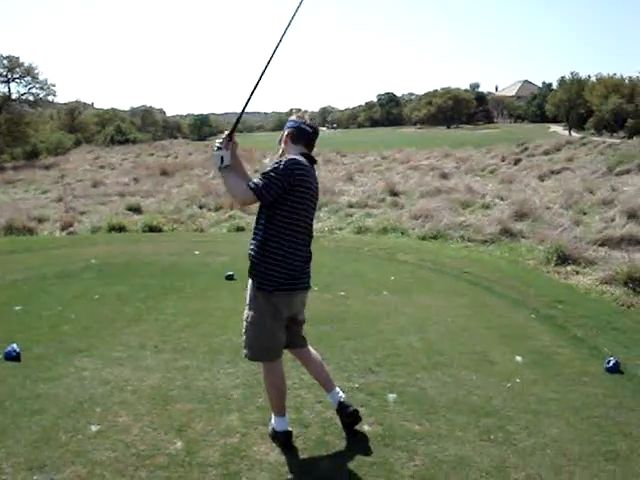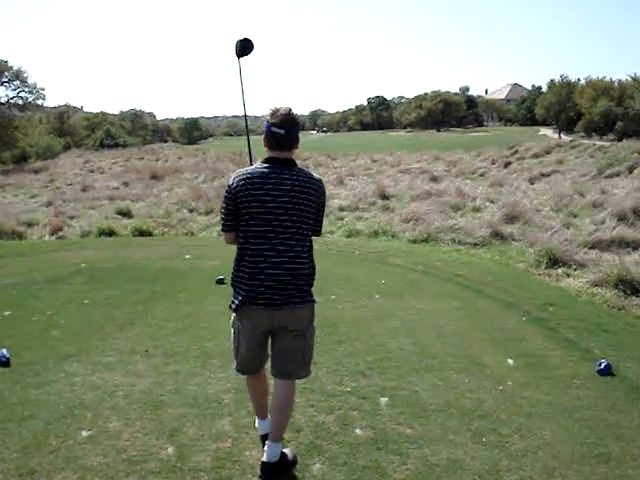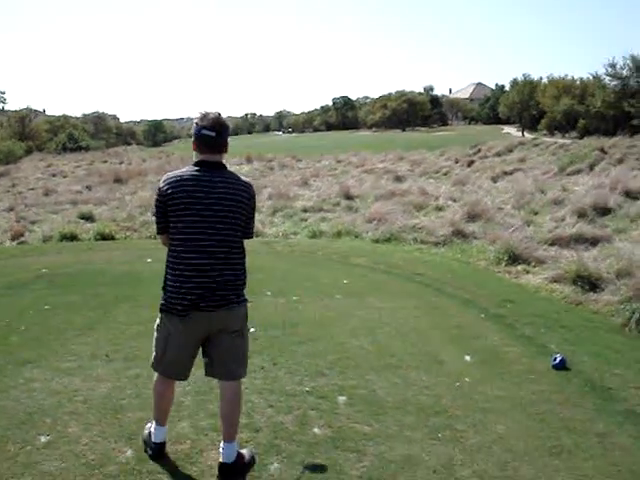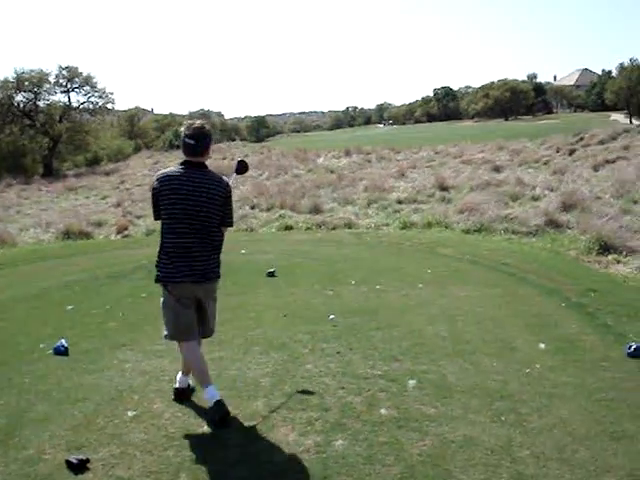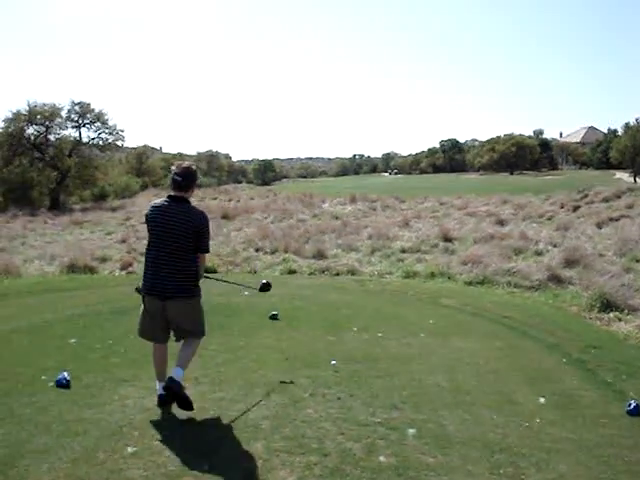
dt=1s
person 1, frame 1
left shoulder: (290, 166)
right shoulder: (306, 172)
left elbow: (244, 196)
right elbow: (257, 190)
left wrist: (225, 165)
right wrist: (235, 160)
left hip: (270, 280)
right hip: (296, 281)
left knee: (270, 357)
right knee: (298, 345)
left ankle: (280, 428)
right ankle: (341, 402)
person 1, frame 2
left shoulder: (240, 180)
right shoulder: (314, 185)
left elbow: (229, 236)
left hip: (250, 294)
right hip: (295, 297)
left knee: (253, 368)
right knee: (285, 377)
left ankle: (264, 426)
person 1, frame 3
left shoulder: (171, 183)
right shoulder: (244, 189)
left elbow: (165, 238)
right elbow: (243, 237)
left hip: (181, 299)
right hip: (228, 300)
left knee: (167, 374)
right knee: (229, 380)
left ankle: (158, 435)
person 1, frame 4
left shoulder: (163, 179)
right shoulder: (221, 185)
left elbow: (161, 219)
right elbow: (223, 229)
left hip: (175, 272)
right hip: (208, 272)
left knee: (187, 339)
right knee: (196, 334)
left ankle: (215, 400)
right ankle: (184, 382)
person 1, frame 5
left shoulder: (153, 210)
right shoulder: (199, 217)
left elbow: (157, 243)
right elbow: (201, 259)
left hip: (153, 287)
right hip: (185, 290)
left knee: (159, 340)
right knee: (193, 336)
left ankle: (162, 390)
right ankle: (175, 378)
